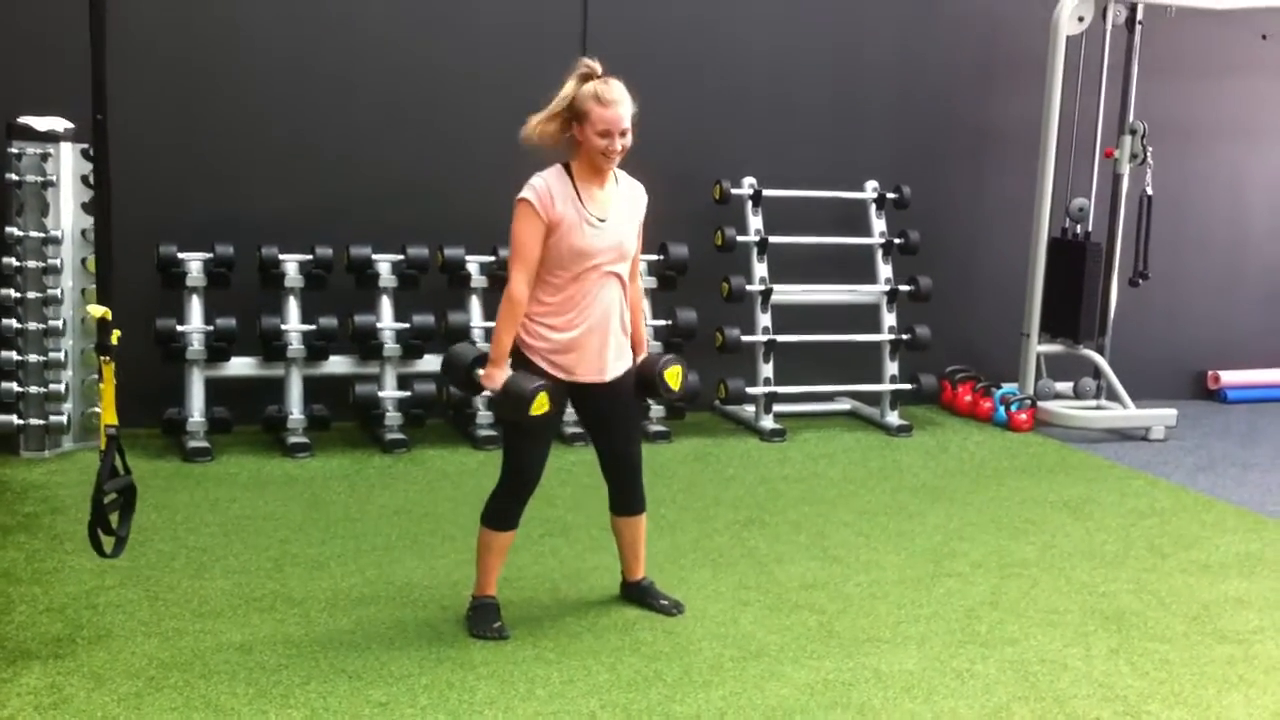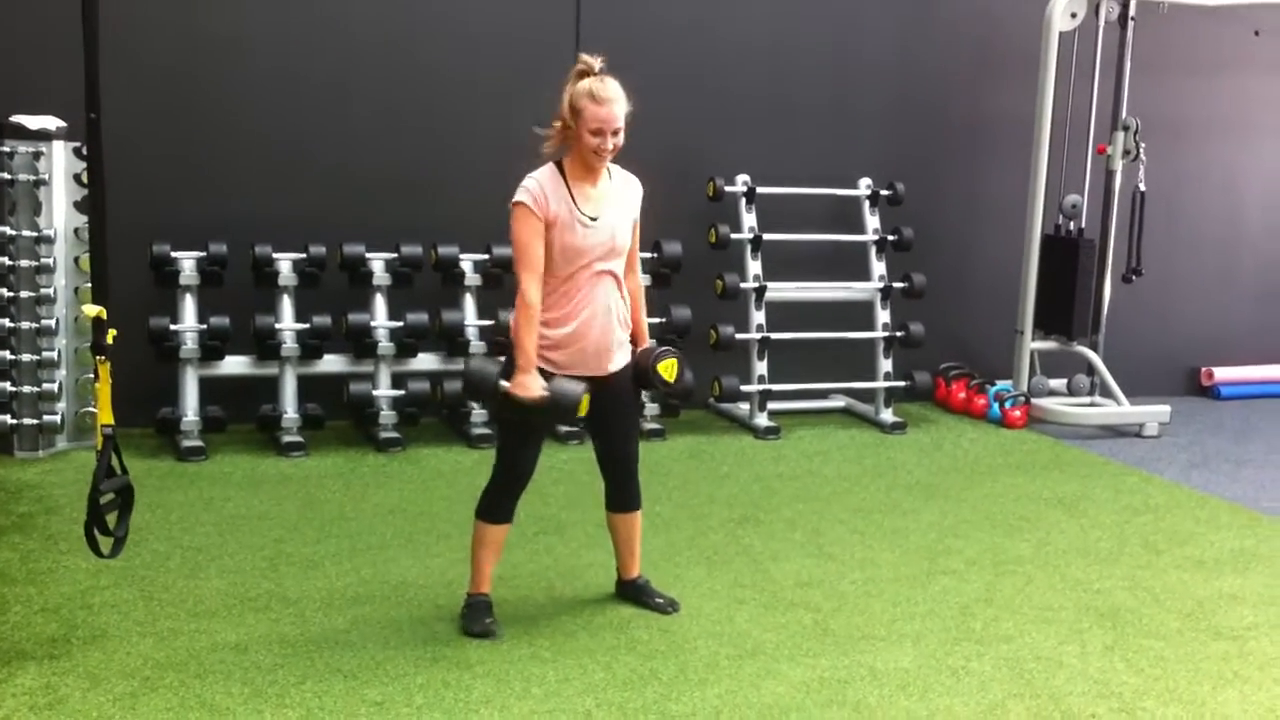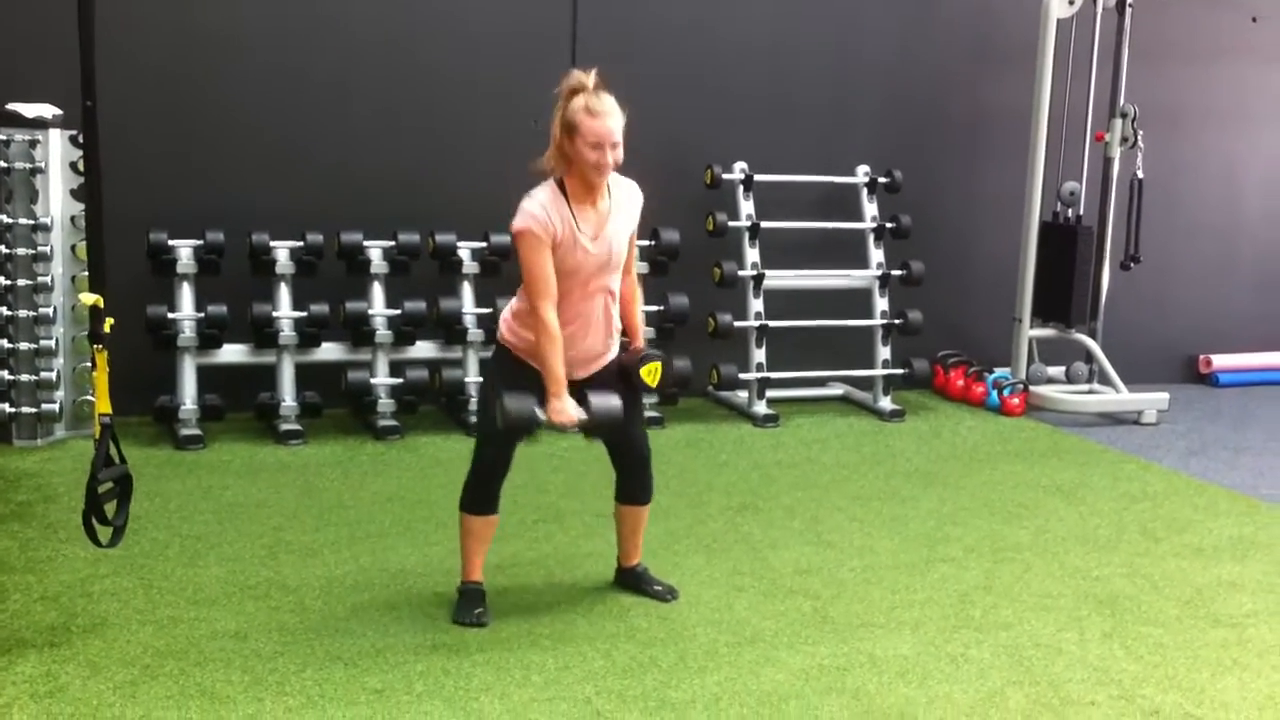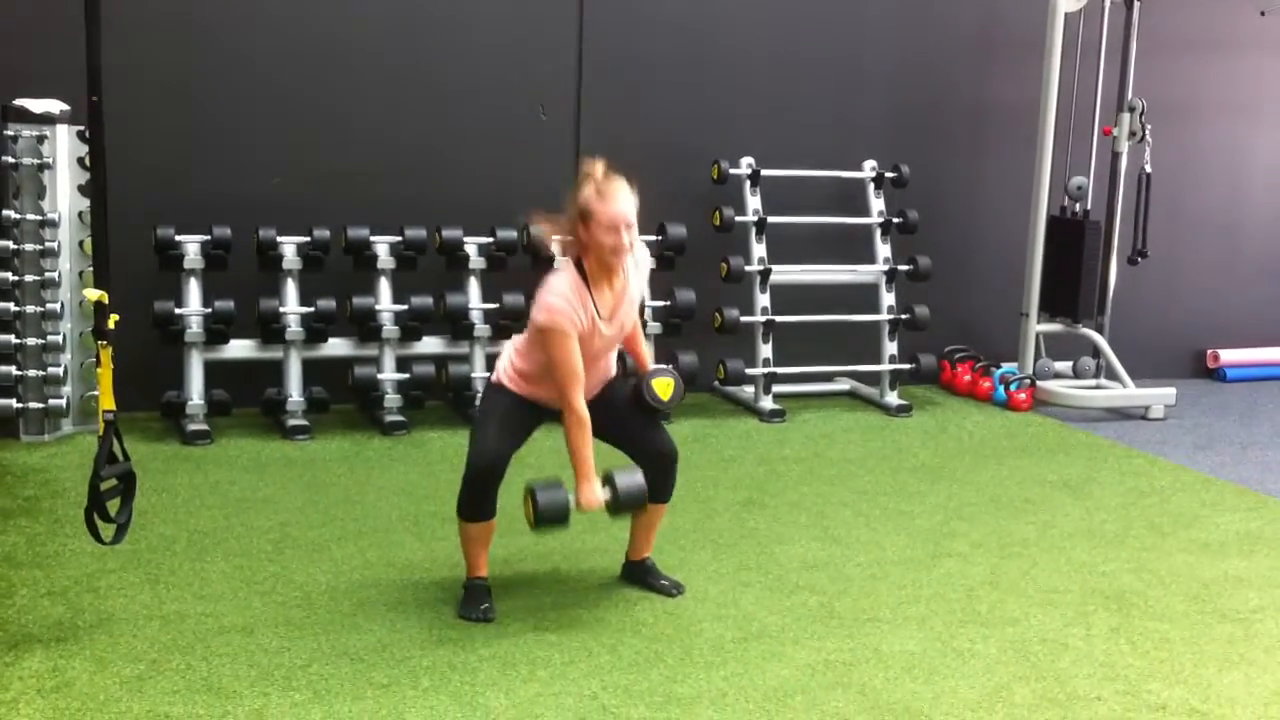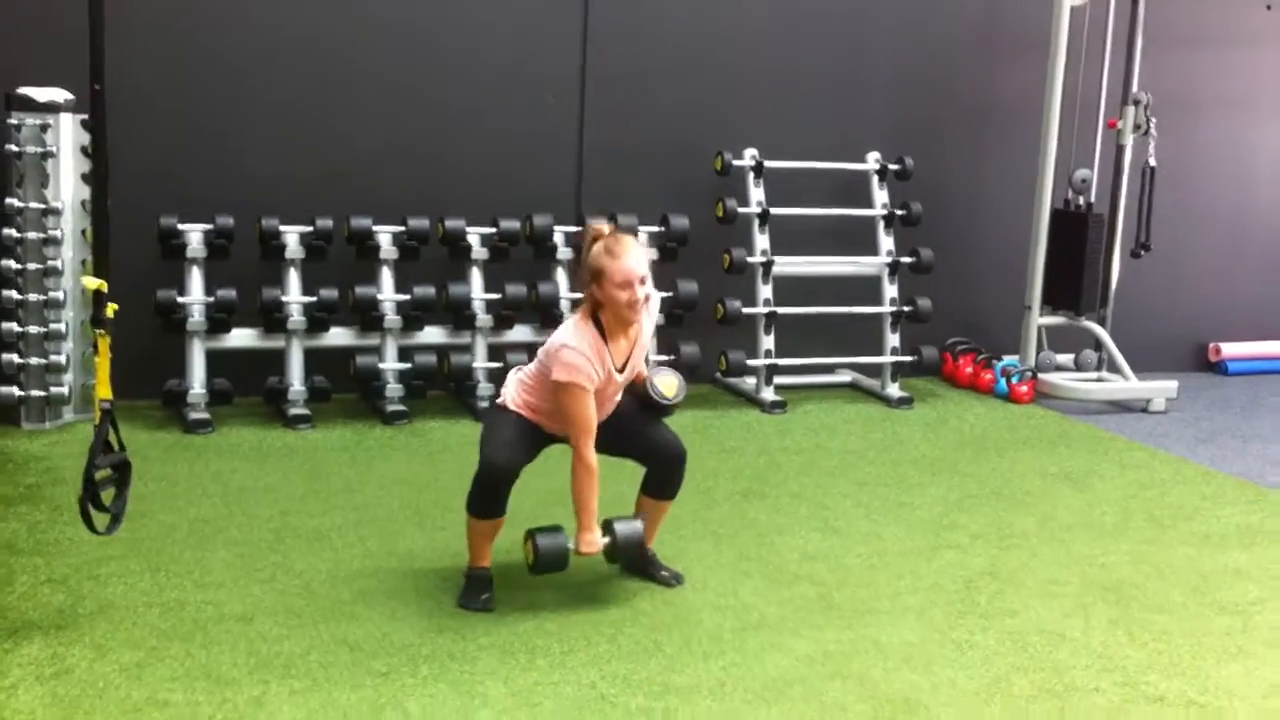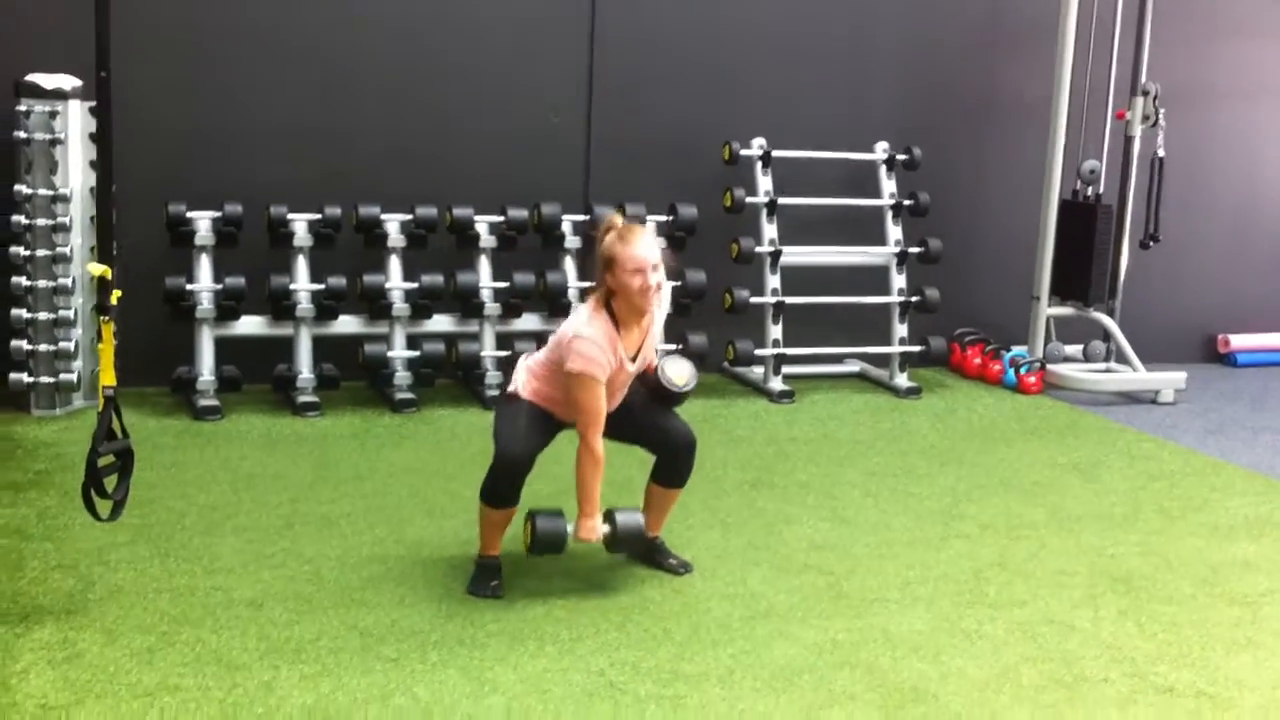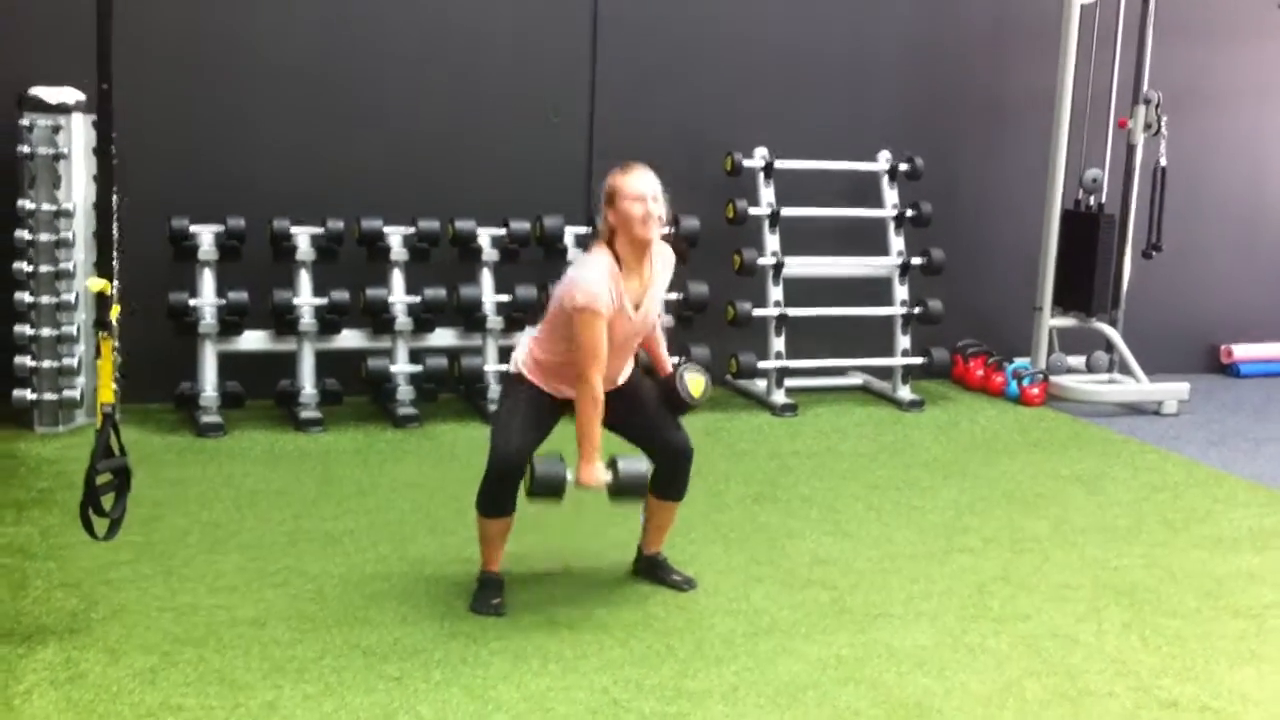
dt=0.2s
person 1, frame 1
left shoulder: (633, 194)
right shoulder: (543, 193)
right elbow: (519, 286)
left wrist: (644, 349)
right wrist: (497, 361)
left hip: (611, 365)
right hip: (543, 364)
left knee: (627, 472)
right knee: (518, 481)
left ankle: (636, 581)
right ankle: (483, 599)
person 1, frame 2
left shoulder: (629, 189)
right shoulder: (537, 191)
right elbow: (530, 287)
left wrist: (644, 342)
right wrist: (525, 369)
left hip: (610, 360)
right hip: (541, 357)
left knee: (623, 467)
right knee: (512, 475)
left ankle: (630, 579)
right ankle: (478, 597)
person 1, frame 3
left shoulder: (628, 196)
right shoulder: (538, 214)
right elbow: (544, 313)
left wrist: (639, 343)
right wrist: (555, 394)
left hip: (600, 356)
right hip: (526, 355)
left knee: (636, 456)
right knee: (492, 459)
left ankle: (630, 567)
right ankle: (472, 584)
person 1, frame 4
left shoulder: (637, 262)
right shoulder: (560, 298)
right elbow: (572, 403)
left wrist: (646, 369)
right wrist: (586, 480)
left hip: (599, 383)
right hip: (523, 388)
left knee: (661, 454)
right knee: (484, 466)
left ankle: (638, 562)
right ankle: (477, 580)
person 1, frame 5
left shoulder: (645, 309)
right shoulder: (575, 349)
right elbow: (584, 451)
left wrist: (646, 383)
right wrist: (587, 529)
right hip: (527, 412)
left knee: (670, 454)
right knee: (497, 468)
left ankle: (639, 553)
right ankle: (478, 571)
person 1, frame 6
left shoulder: (658, 298)
right shoulder: (589, 336)
right elbow: (591, 438)
left wrist: (656, 374)
right wrist: (588, 515)
left hip: (609, 394)
right hip: (537, 399)
left knee: (680, 442)
right knee: (512, 460)
left ankle: (648, 541)
right ankle: (488, 560)
person 1, frame 7
left shoulder: (663, 259)
right shoulder: (591, 279)
right elbow: (588, 382)
left wrist: (667, 372)
right wrist: (589, 458)
left hip: (615, 377)
right hip: (541, 379)
left knee: (677, 451)
right knee: (506, 463)
left ankle: (650, 556)
right ankle: (490, 576)
